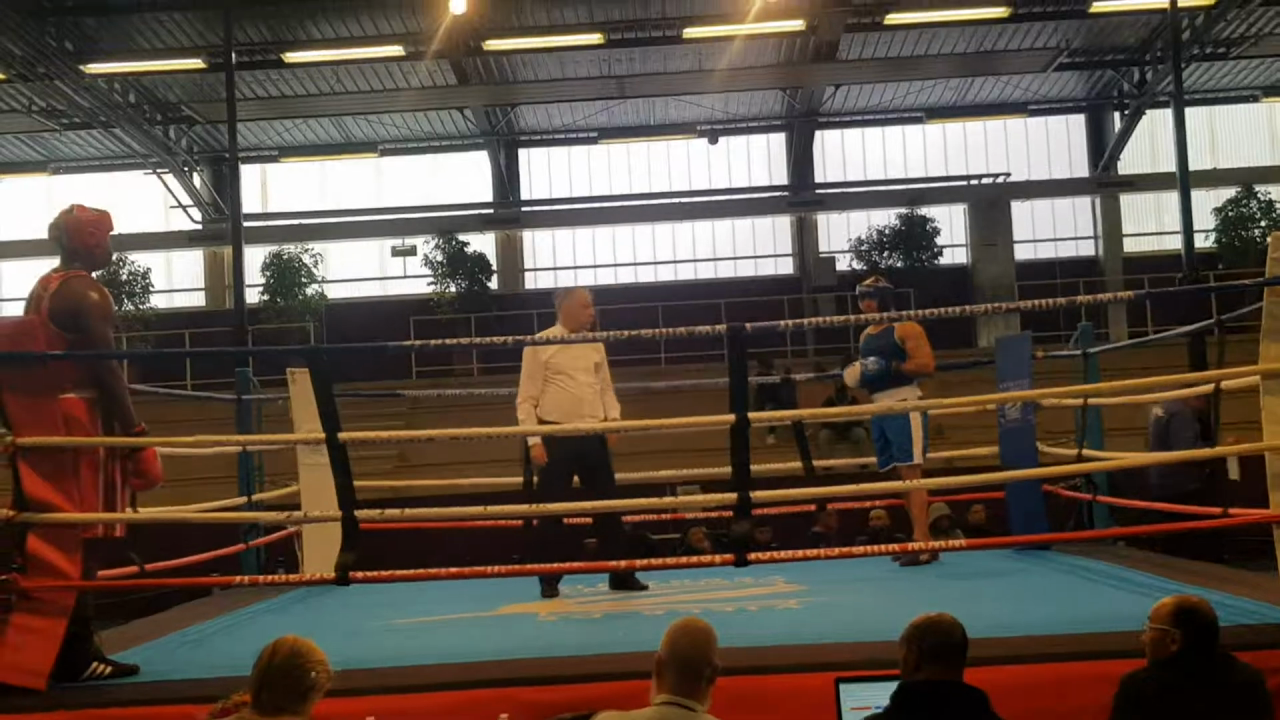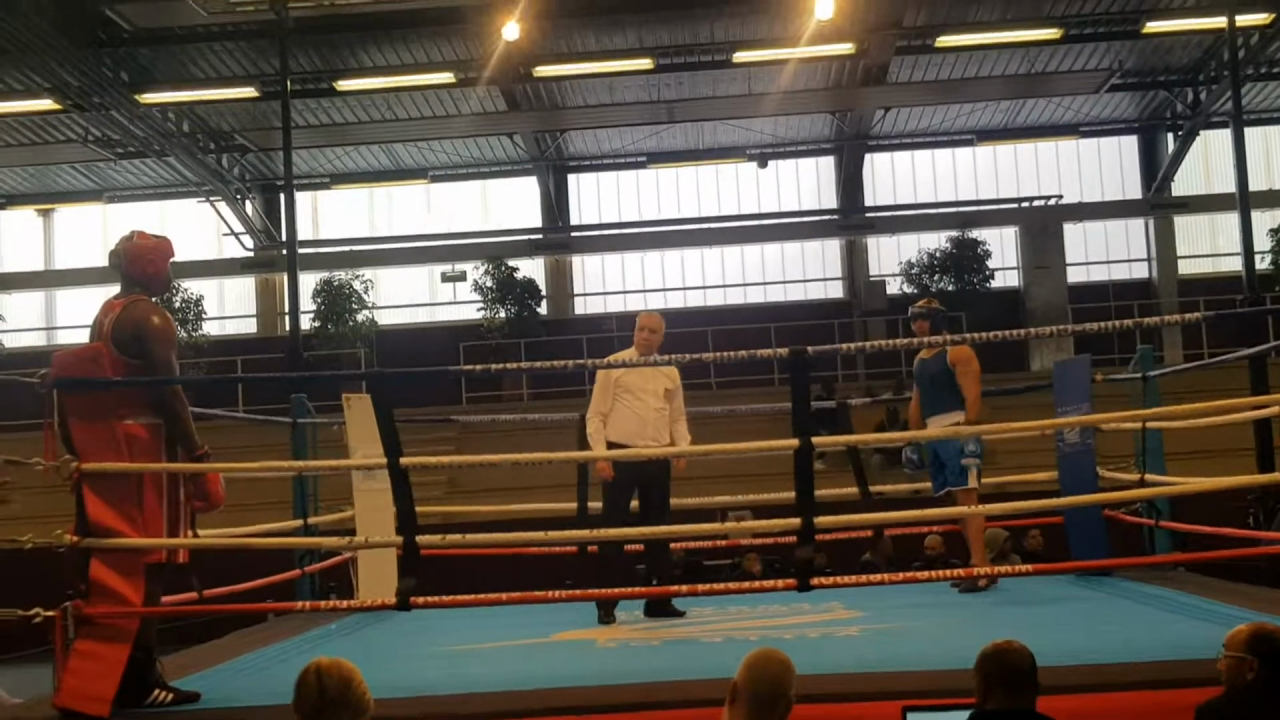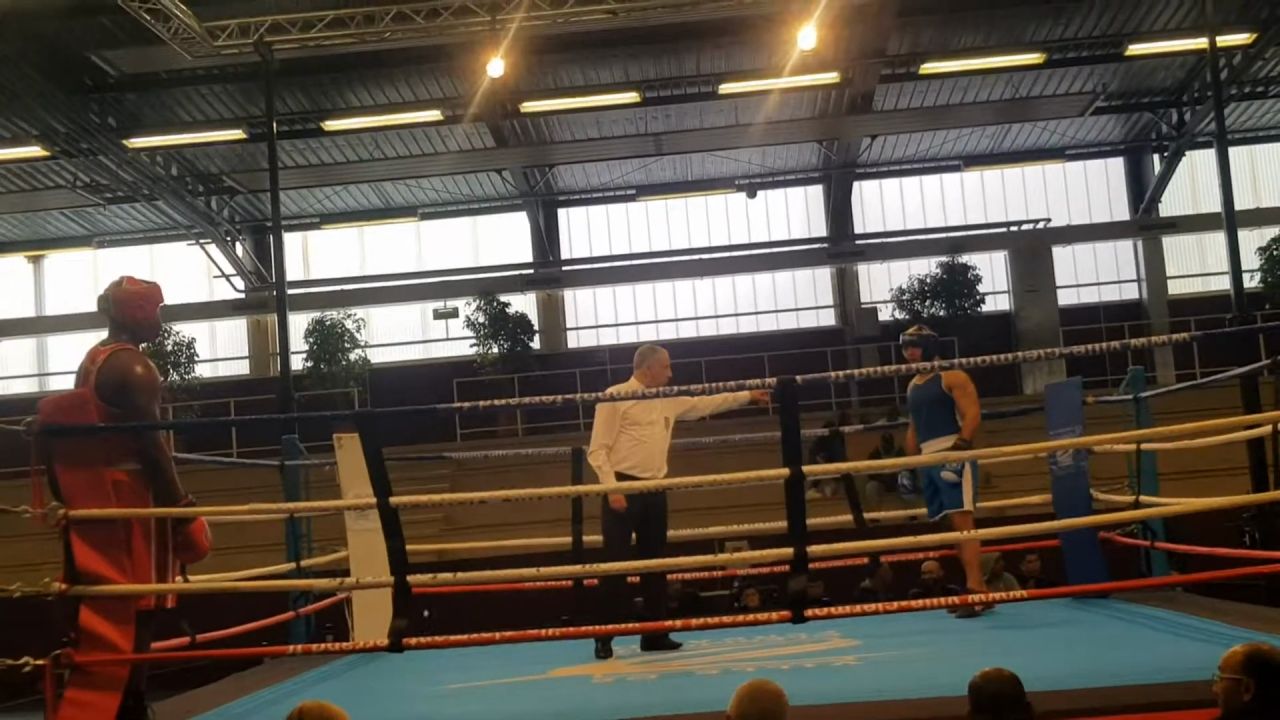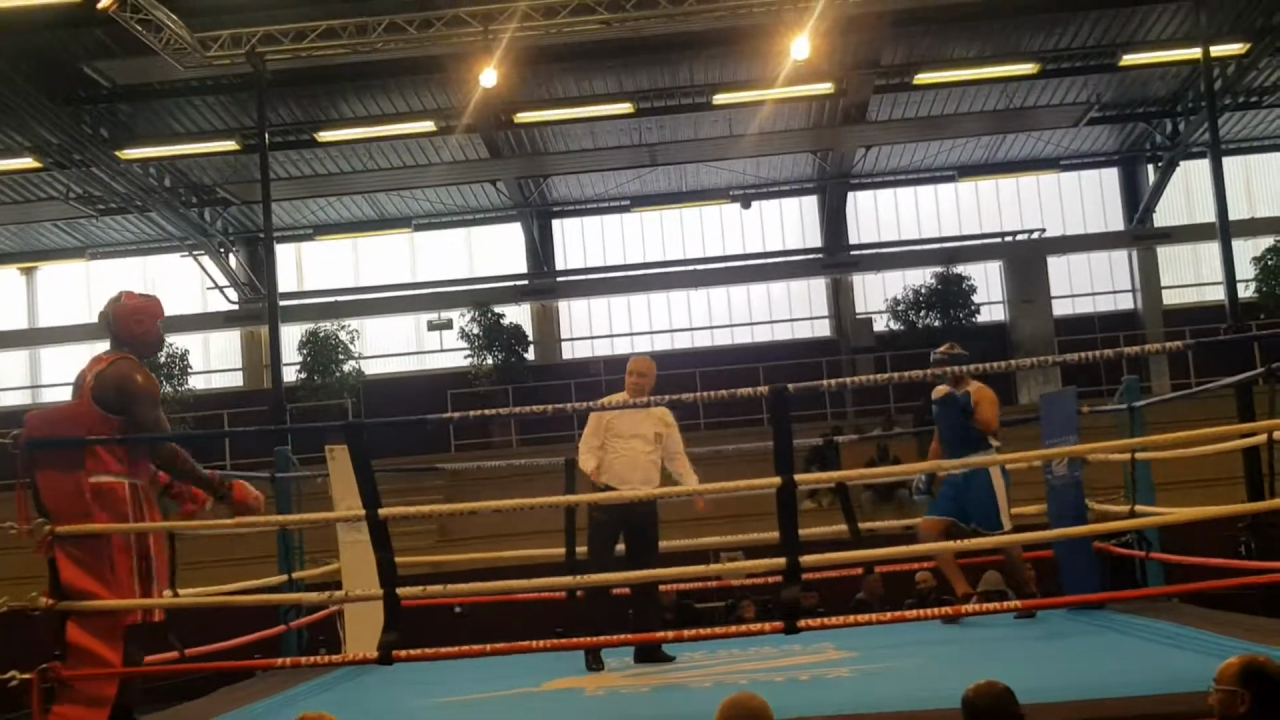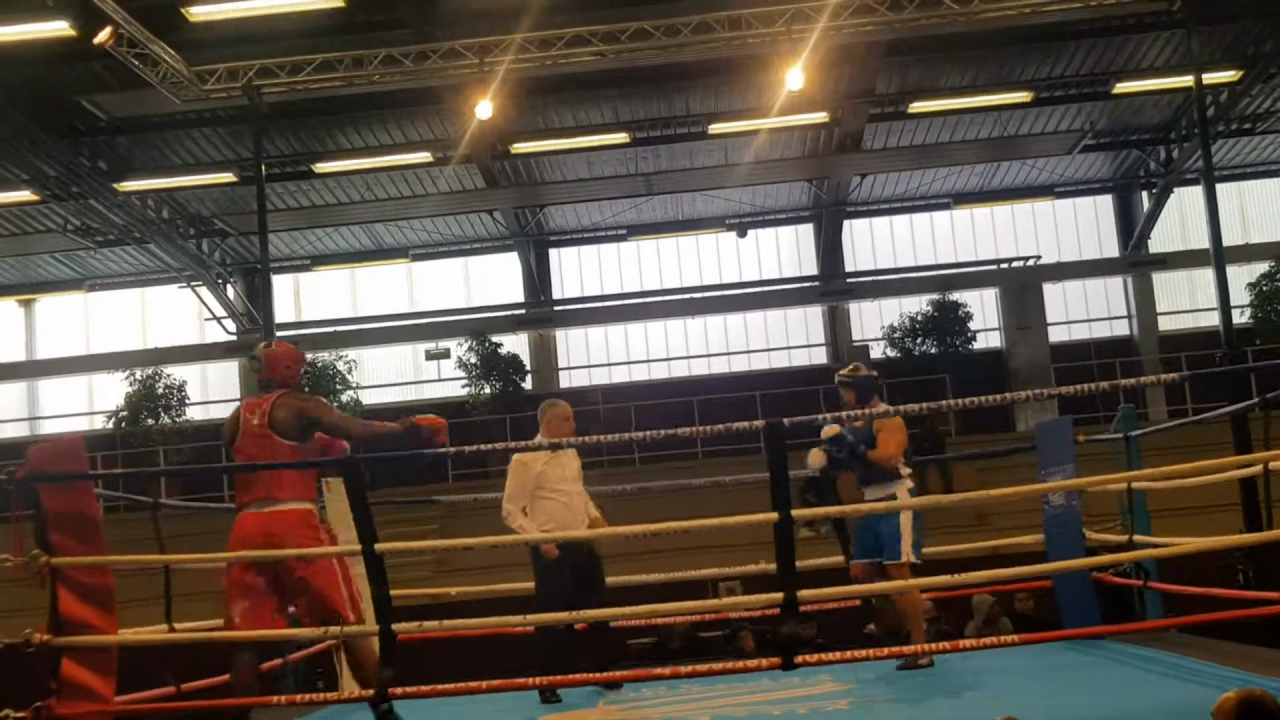
dt=1s
person 1, frame 1
left shoulder: (41, 290)
right shoulder: (88, 294)
left elbow: (44, 364)
right elbow: (106, 372)
right wrist: (136, 438)
left hip: (43, 429)
right hip: (79, 427)
left knee: (51, 540)
right knee: (75, 540)
left ankle: (71, 650)
right ankle: (70, 654)
person 1, frame 2
left shoulder: (105, 314)
right shoulder: (149, 317)
left elbow: (107, 389)
right elbow: (168, 393)
right wrist: (199, 458)
left hip: (109, 454)
right hip: (143, 453)
left knee: (118, 566)
right knee: (141, 566)
left ankle: (134, 677)
right ankle: (133, 680)
person 1, frame 3
left shoulder: (90, 362)
right shoulder: (133, 366)
right elbow: (150, 446)
right wrist: (185, 512)
left hip: (96, 502)
right hip: (130, 501)
left knee: (108, 615)
right knee: (130, 617)
person 1, frame 4
left shoulder: (91, 372)
right shoulder: (132, 375)
right elbow: (163, 451)
left wrist: (167, 482)
right wrist: (224, 489)
left hip: (89, 504)
right hip: (119, 503)
left knee: (105, 624)
right knee: (130, 624)
person 1, frame 5
left shoulder: (236, 419)
right shoulder: (301, 405)
right elbow: (359, 430)
right wrist: (411, 429)
left hip: (247, 529)
right hip: (296, 524)
right knee: (349, 624)
person 2, frame 1
left shoulder: (594, 345)
right shoulder: (539, 345)
left elbow: (605, 388)
right elbow: (526, 399)
left wrist: (613, 418)
right wrist: (534, 440)
left hip: (593, 435)
right hip: (556, 436)
left knee: (606, 503)
right knee: (551, 508)
left ankle: (621, 573)
right ankle: (549, 579)
person 2, frame 2
left shoulder: (670, 372)
right shoulder: (613, 364)
left elbow: (677, 417)
right elbow: (596, 415)
left wrist: (681, 447)
right wrist: (600, 455)
left hip: (657, 459)
right hip: (621, 456)
left knee: (658, 529)
right knee: (613, 529)
left ankle: (658, 601)
right ankle: (606, 605)
person 2, frame 3
left shoulder: (667, 401)
right shoulder: (615, 397)
left elbow: (705, 404)
right elbow: (597, 449)
left wrist: (747, 396)
right wrist: (612, 488)
left hip: (654, 490)
right hip: (624, 488)
left knee: (655, 562)
right knee: (615, 562)
left ankle: (654, 634)
right ankle: (604, 638)
person 2, frame 4
left shoulder: (663, 416)
right shoulder: (607, 407)
left elbow: (676, 458)
right elbow: (587, 447)
left wrist: (694, 487)
right wrist: (592, 469)
left hip: (644, 503)
right hip: (608, 498)
left knee: (646, 573)
right knee: (599, 572)
left ankle: (648, 646)
right ankle: (593, 648)
person 2, frame 5
left shoulder: (570, 453)
right shoulder: (525, 459)
right elbow: (511, 511)
left wrist: (594, 515)
right wrist: (539, 541)
left hip: (582, 542)
right hip: (551, 548)
left knee: (595, 605)
right knee: (553, 615)
left ankle: (605, 670)
right ankle: (549, 683)
person 3, frame 1
left shoulder: (905, 328)
right shoulder: (866, 336)
left elbow: (927, 365)
left wrist: (888, 367)
right wrist: (859, 376)
left hip: (903, 406)
right hip: (879, 410)
left knee: (911, 472)
right knee: (900, 475)
left ankle: (921, 542)
right ankle: (922, 540)
person 3, frame 2
left shoulder: (958, 352)
right shoulder: (919, 359)
left elbow: (973, 395)
right elbow: (917, 401)
left wrist: (969, 433)
right wrist: (913, 441)
left hip: (957, 432)
right hip: (933, 436)
left knee: (966, 496)
right knee: (955, 499)
left ankle: (980, 567)
right ankle: (981, 565)
person 3, frame 3
left shoulder: (952, 376)
right shoulder: (913, 386)
left elbow: (972, 415)
left wrist: (957, 452)
left hip: (953, 456)
right hip: (928, 461)
left knee: (962, 520)
right knee: (951, 524)
left ankle: (975, 590)
right ankle: (980, 590)
person 3, frame 4
left shoulder: (980, 393)
right shoulder: (940, 399)
left elbow: (991, 426)
left wrist: (959, 407)
right wrist: (927, 475)
left hip: (983, 471)
right hip: (953, 476)
left knee: (1001, 536)
right knee: (927, 530)
left ankle: (1027, 596)
right ankle: (963, 592)
person 3, frame 5
left shoulder: (887, 420)
right shoulder: (852, 423)
left elbow: (889, 459)
left wrist: (852, 446)
right wrist: (832, 458)
left hip: (895, 500)
right hip: (871, 503)
left knee: (898, 572)
right knee: (859, 573)
left ankle: (921, 649)
right ankle: (910, 625)
